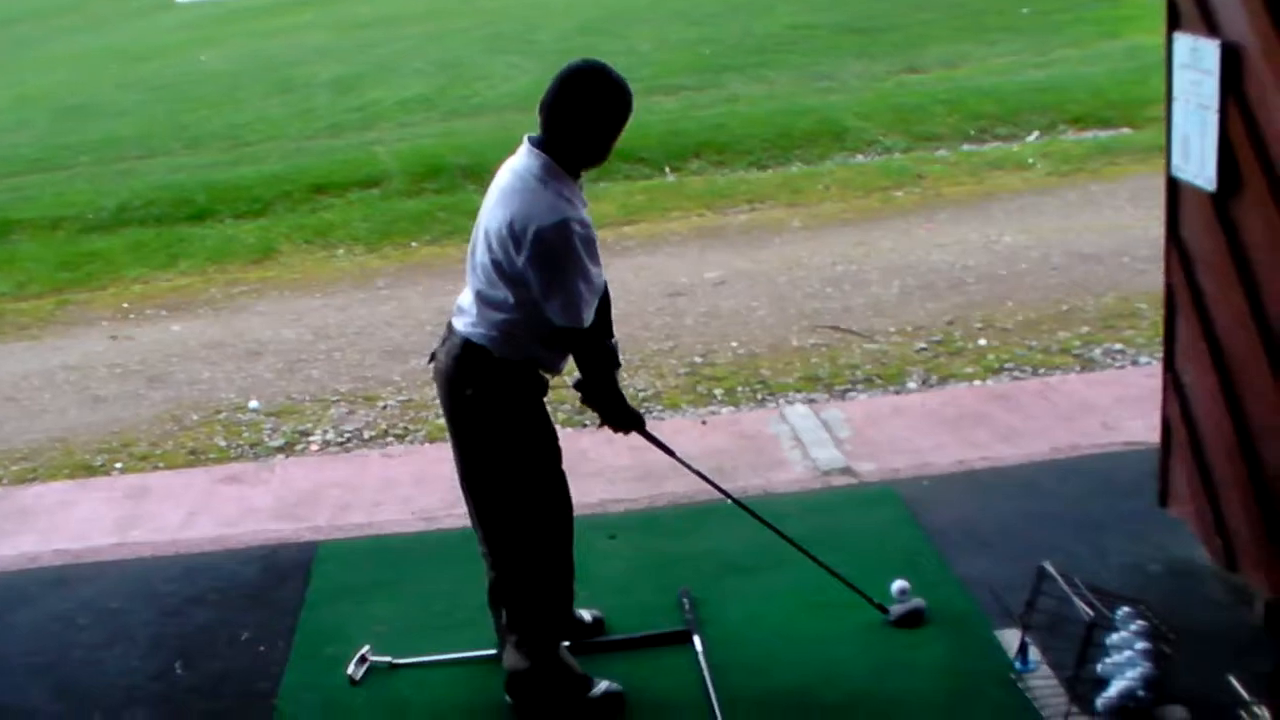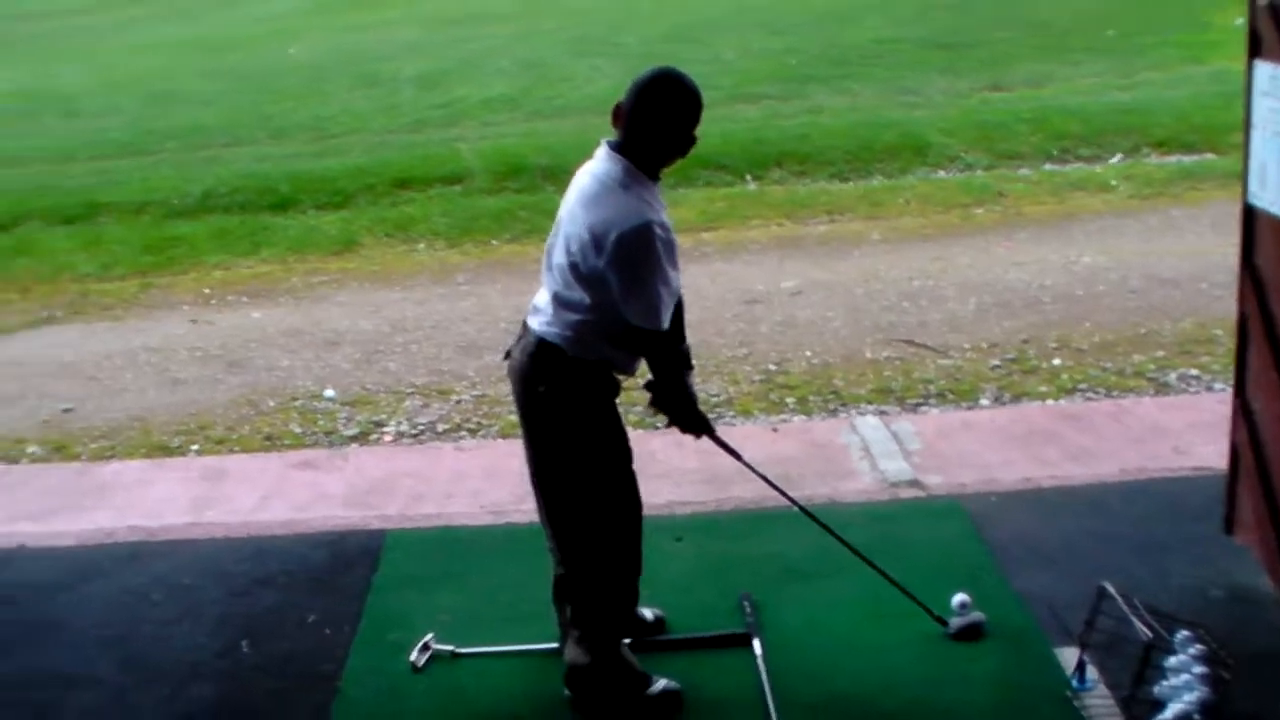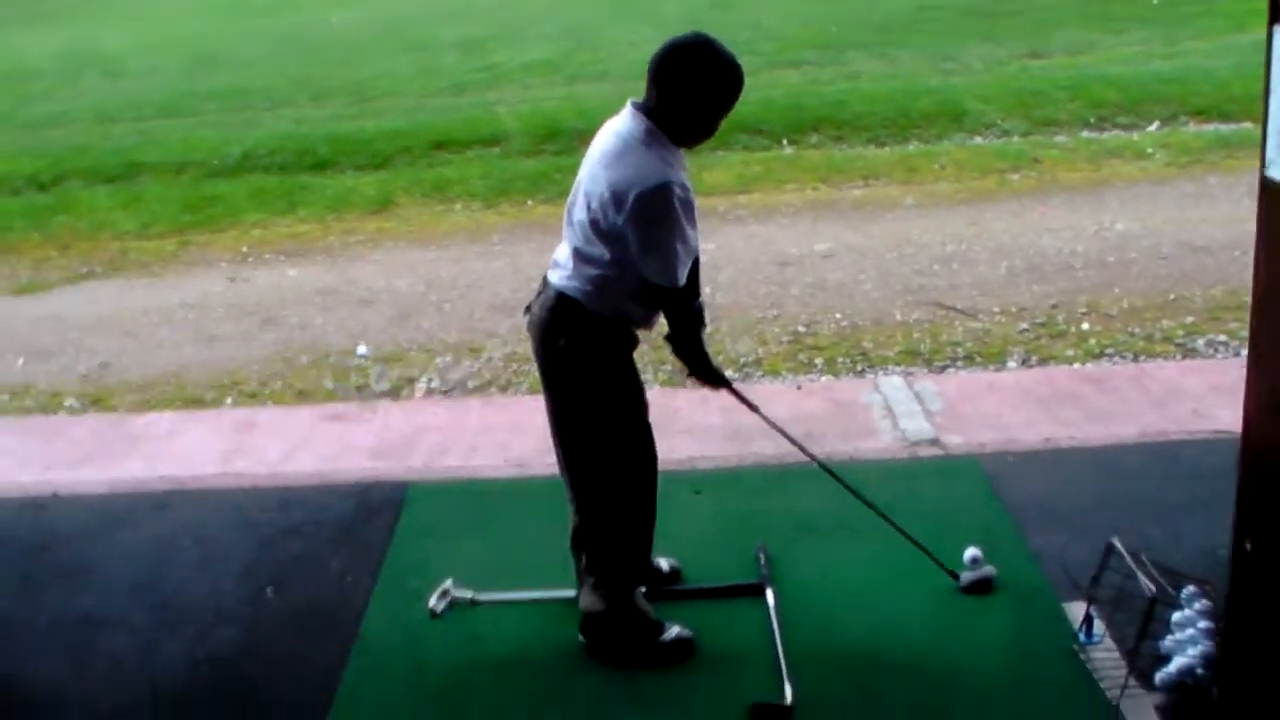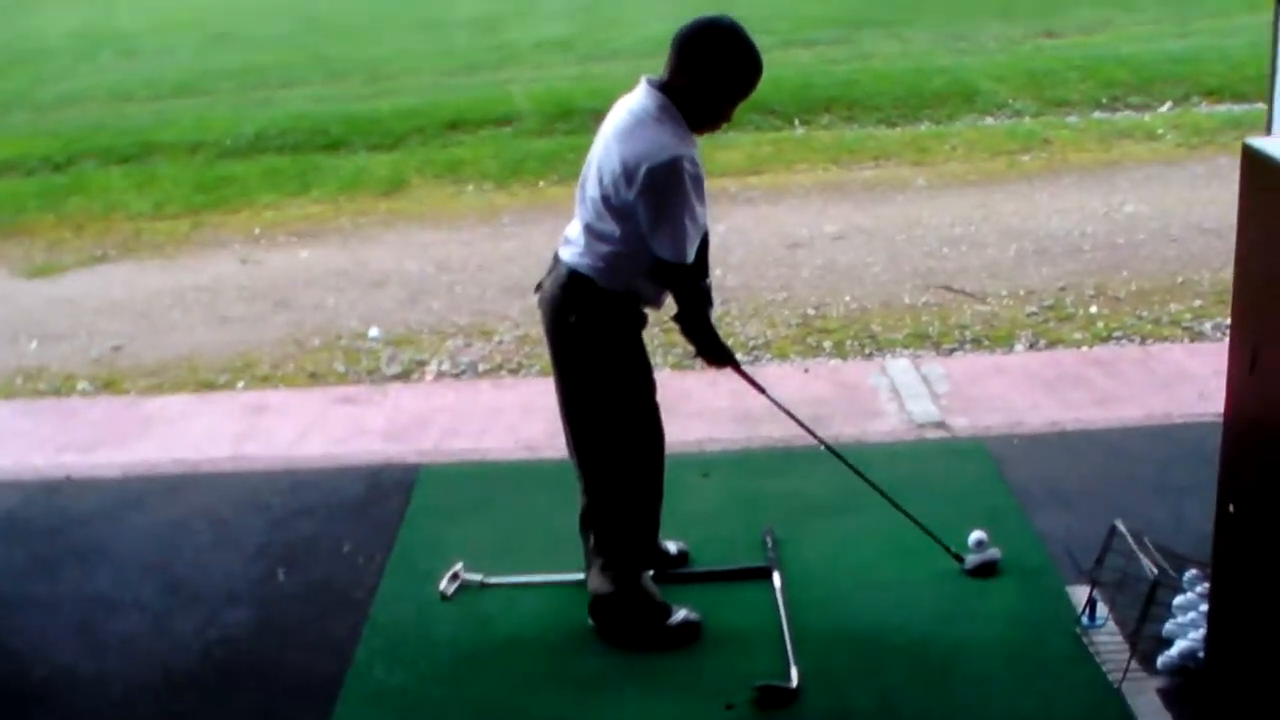
dt=0.3s
person 1, frame 1
left shoulder: (524, 169)
right shoulder: (556, 217)
left elbow: (584, 304)
right elbow: (577, 328)
left wrist: (602, 377)
right wrist: (609, 396)
left hip: (478, 359)
right hip: (493, 380)
left knee: (520, 514)
right knee: (532, 522)
left ankle: (542, 616)
person 1, frame 2
left shoulder: (600, 174)
right shoulder: (636, 222)
right elbow: (653, 330)
left wrist: (674, 378)
right wrist: (679, 399)
left hip: (551, 356)
right hip: (567, 377)
left knee: (587, 512)
right knee: (602, 518)
left ankle: (602, 613)
right ankle: (595, 666)
person 1, frame 3
left shoulder: (623, 130)
right shoulder: (657, 181)
right elbow: (667, 286)
left wrist: (687, 334)
right wrist: (695, 353)
left hip: (570, 312)
right hip: (586, 332)
left knee: (609, 463)
right knee: (619, 471)
left ankle: (619, 561)
right ankle: (612, 615)
person 1, frame 4
left shoulder: (637, 105)
right shoulder: (669, 156)
right elbow: (675, 263)
left wrist: (694, 310)
right wrist: (703, 331)
left hip: (580, 289)
right hip: (595, 310)
left knee: (616, 443)
right knee: (627, 451)
left ankle: (625, 543)
right ankle: (620, 596)
